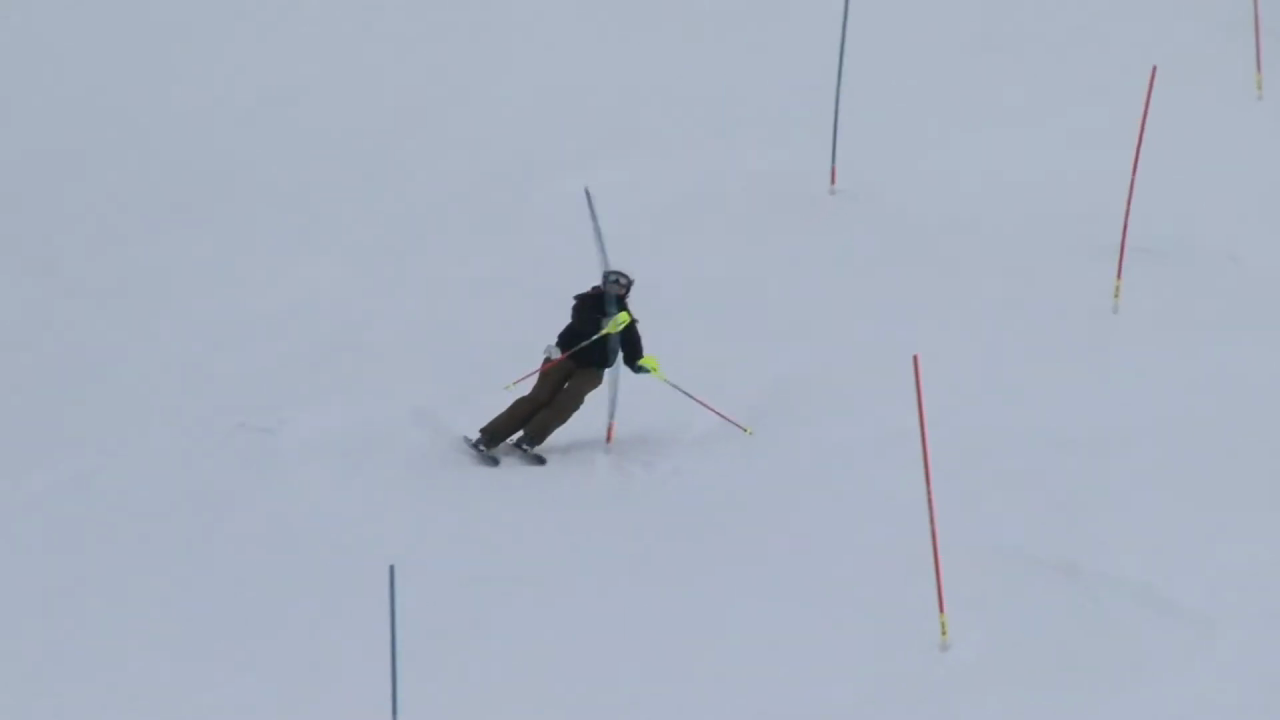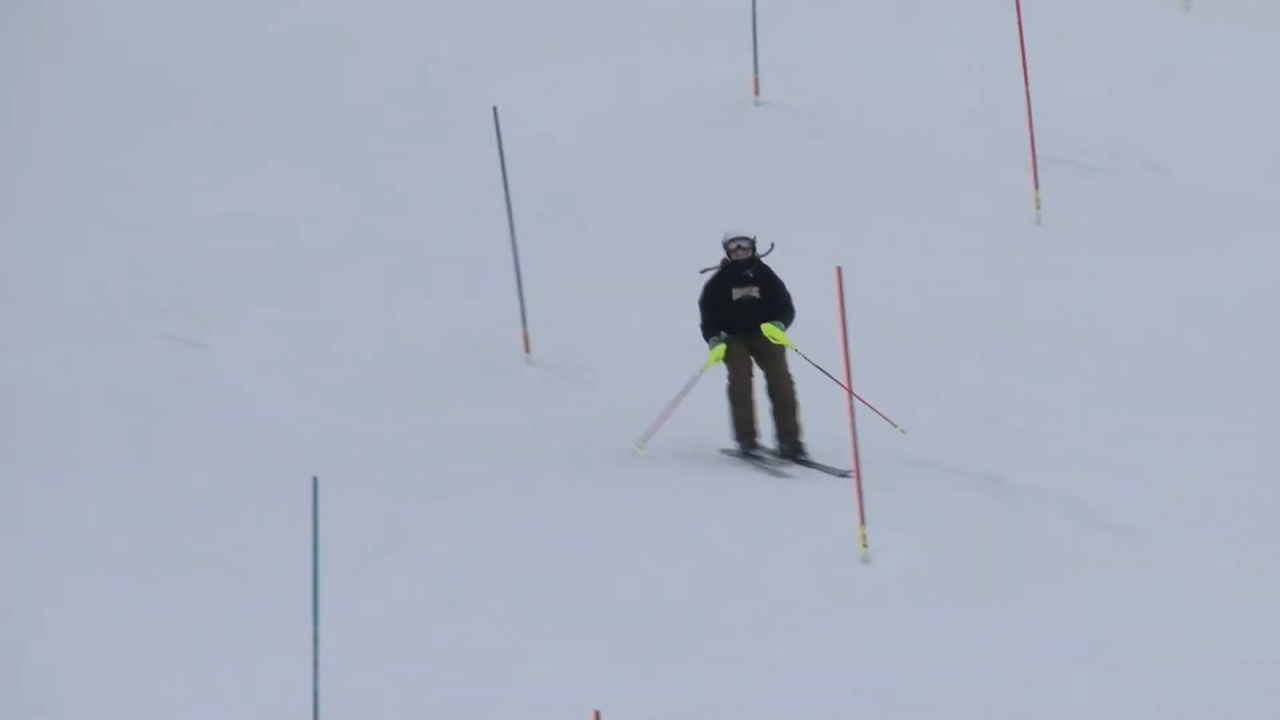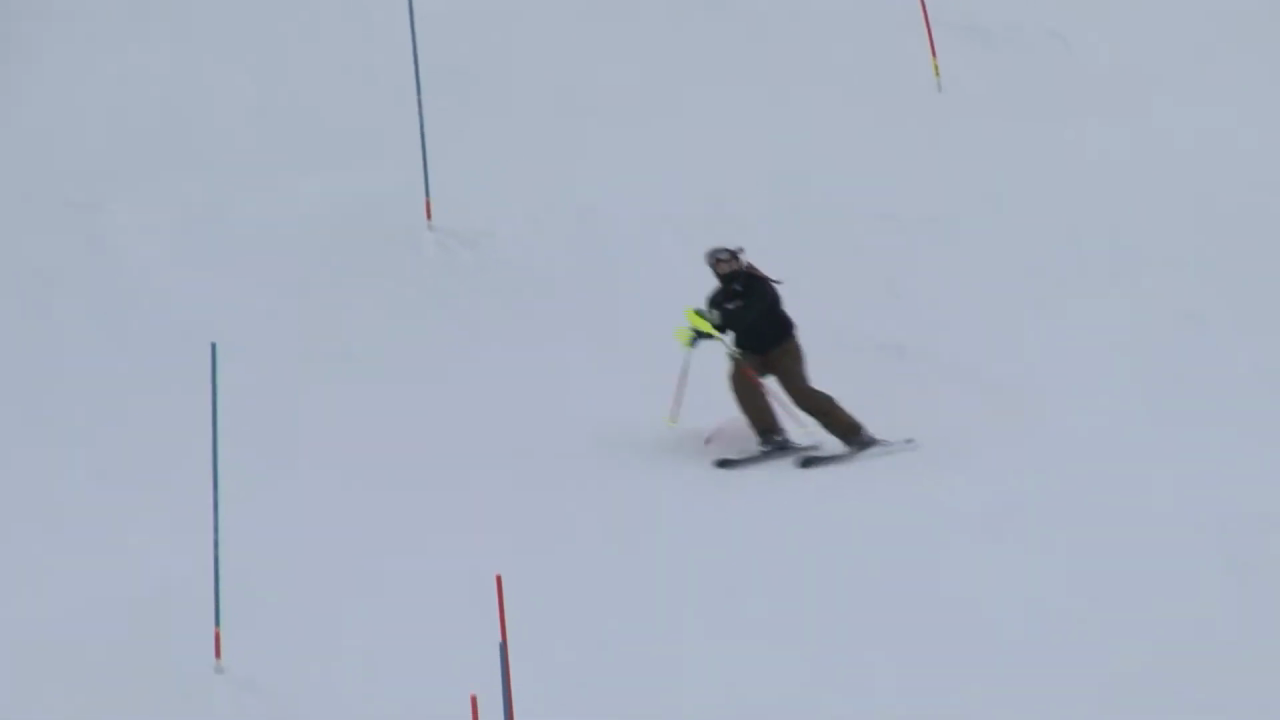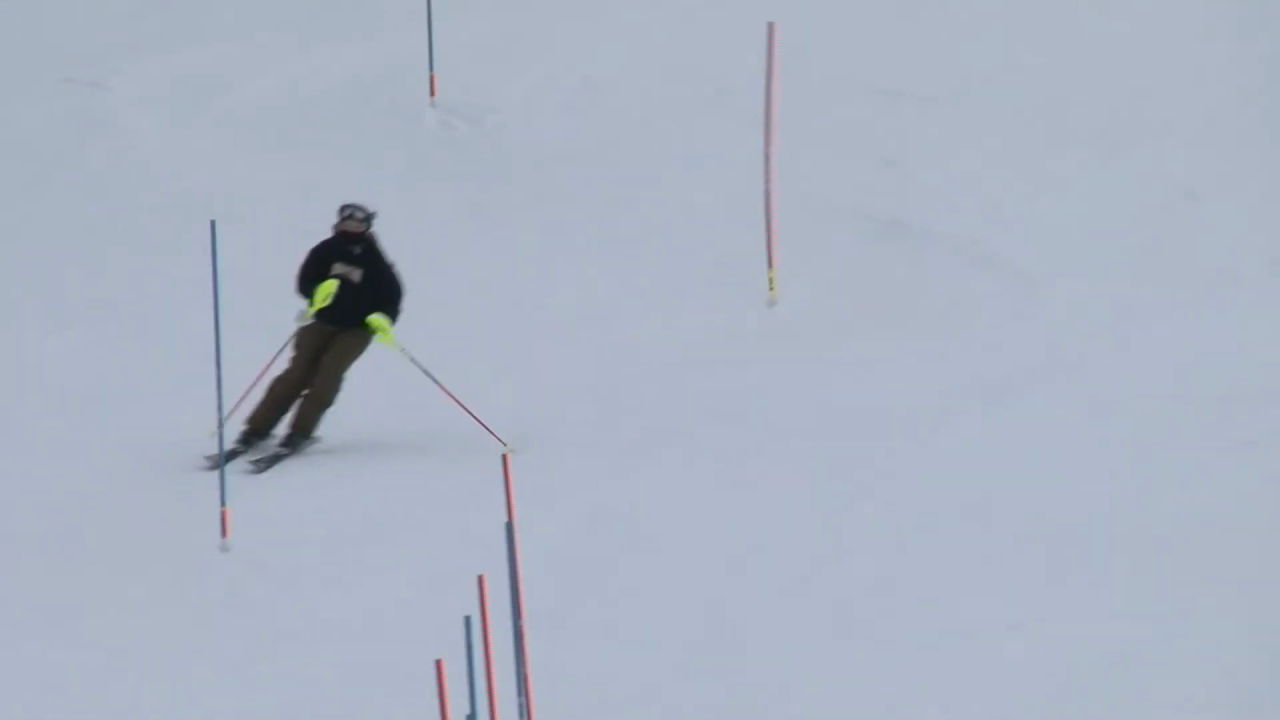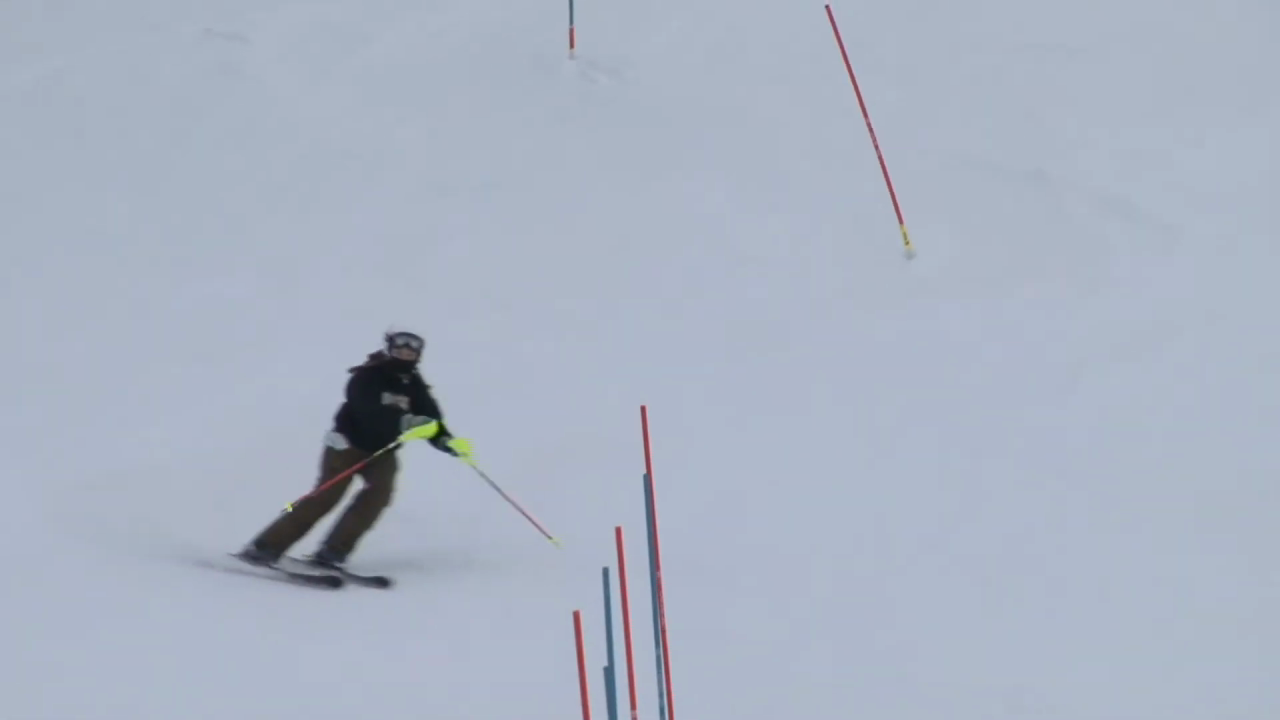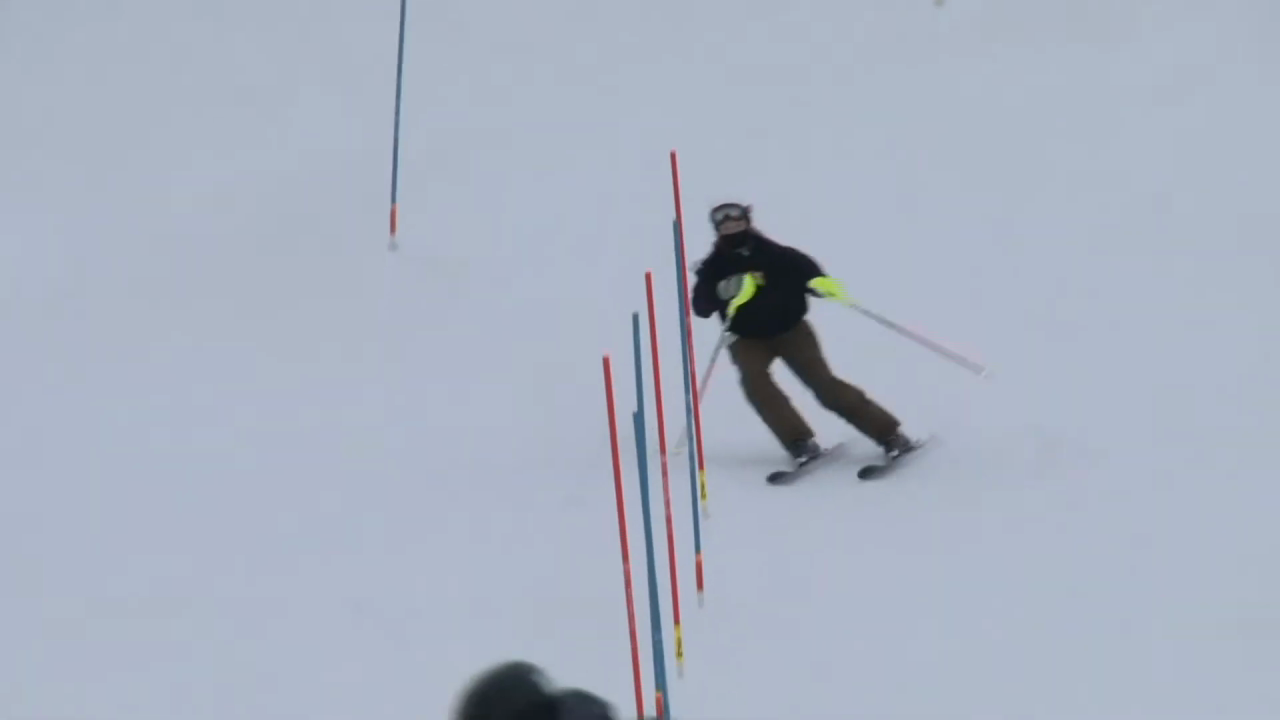
dt=0.7s
person 1, frame 1
left shoulder: (625, 319)
right shoulder: (588, 301)
left elbow: (632, 357)
right elbow: (582, 321)
left wrist: (643, 363)
right wrist: (606, 324)
left hip: (592, 368)
right hip: (564, 356)
left knee: (572, 397)
right knee: (540, 397)
left ankle: (529, 439)
right ankle: (489, 437)
person 1, frame 2
left shoulder: (766, 276)
right shoulder: (718, 282)
left elbow: (785, 308)
right elbow: (709, 314)
left wrist: (779, 325)
right wrist: (715, 341)
left hip: (766, 335)
right hip: (733, 338)
left knee: (780, 379)
right knee: (740, 376)
left ankle: (790, 442)
right ankle: (747, 440)
person 1, frame 3
left shoulder: (757, 286)
right shoulder: (719, 297)
left elbow: (753, 312)
right elbow: (720, 324)
left wrist: (711, 316)
right wrist: (697, 334)
left hip: (781, 345)
right hip: (751, 351)
left knee: (799, 390)
right knee: (739, 378)
left ankle: (855, 435)
right ankle: (773, 437)
person 1, frame 4
left shoulder: (376, 262)
right shoulder: (325, 251)
left elbow: (391, 295)
right elbow: (305, 283)
left wrist: (383, 319)
right wrist: (318, 292)
left hip: (357, 327)
right hip: (322, 322)
left knee: (331, 369)
right knee: (298, 372)
left ankle: (299, 433)
right ankle: (255, 431)
person 1, frame 5
left shoulder: (416, 387)
right shoulder: (368, 376)
left elbow: (431, 423)
right elbow: (368, 411)
left wrist: (450, 441)
right wrist: (405, 423)
left hip: (382, 449)
right hip: (348, 442)
left knee: (381, 490)
right knee: (326, 497)
left ankle: (332, 552)
right ankle: (264, 548)
person 1, frame 6
left shoulder: (771, 252)
right shoulder: (713, 265)
left elbow: (804, 269)
right elbow: (701, 306)
left wrist: (821, 283)
right wrist: (724, 292)
left hip: (790, 329)
right hip: (749, 338)
left knee: (824, 383)
right knee: (754, 377)
left ankle: (889, 434)
right ankle: (800, 442)
